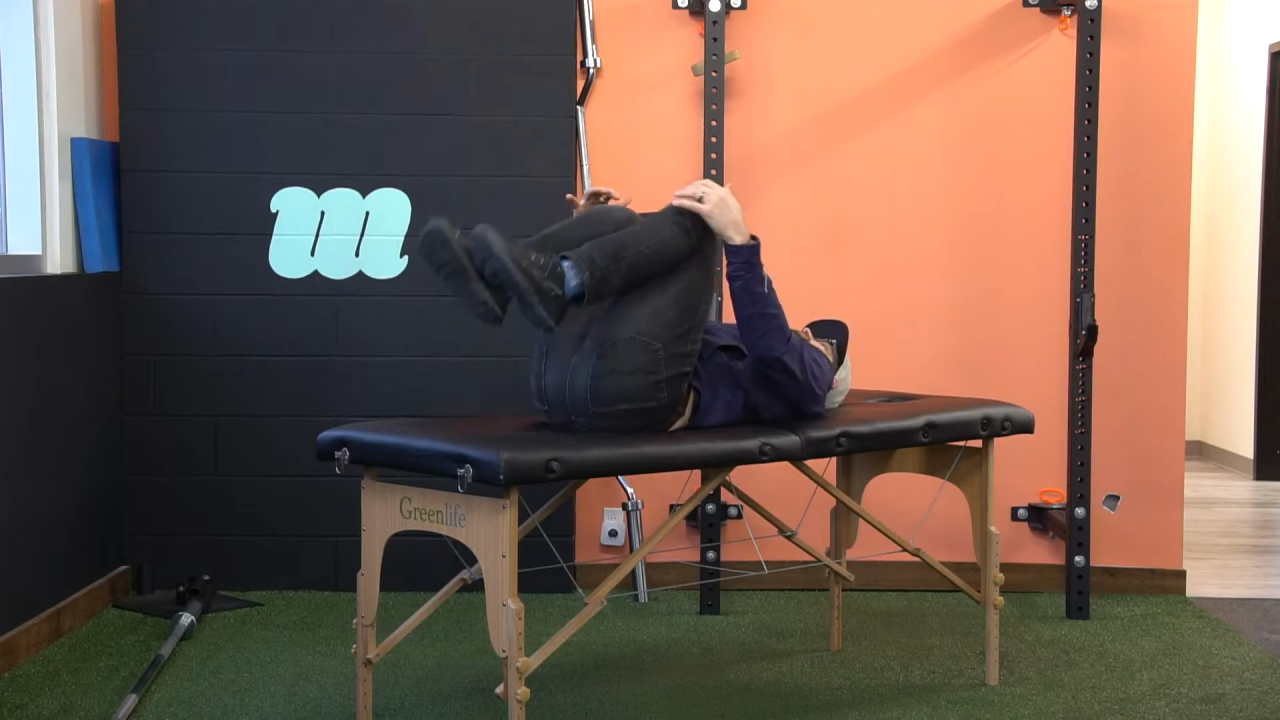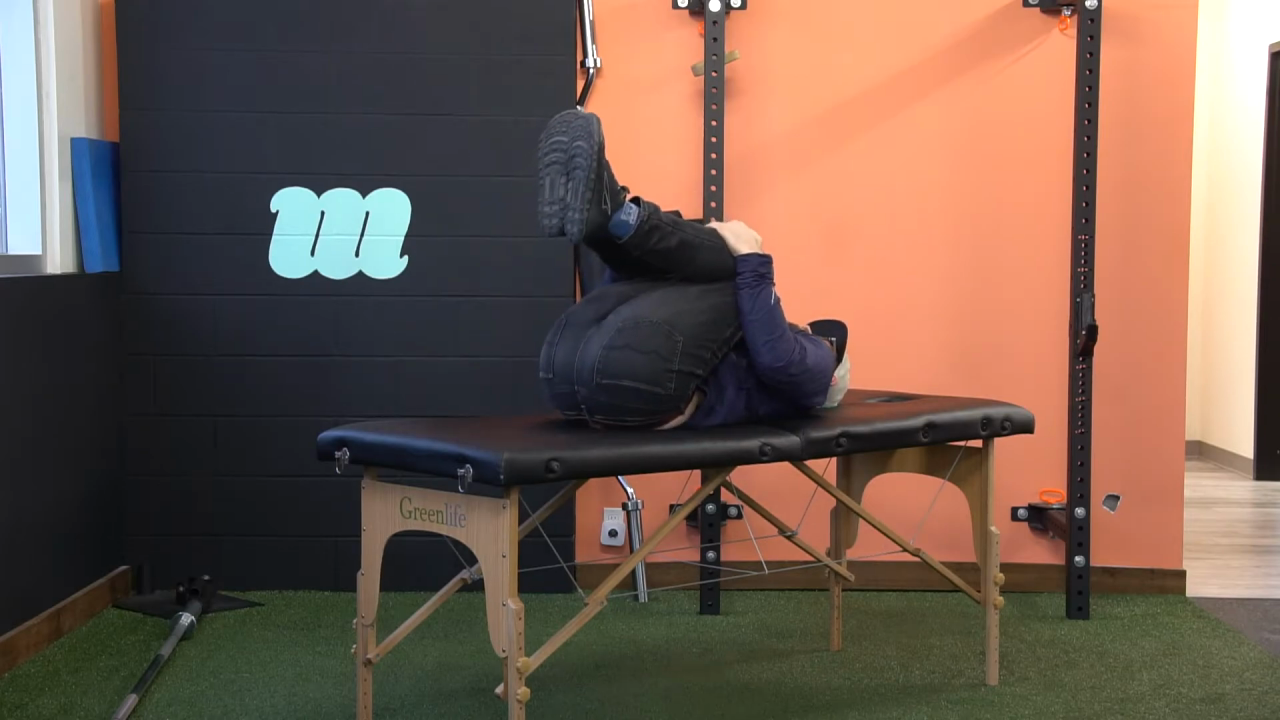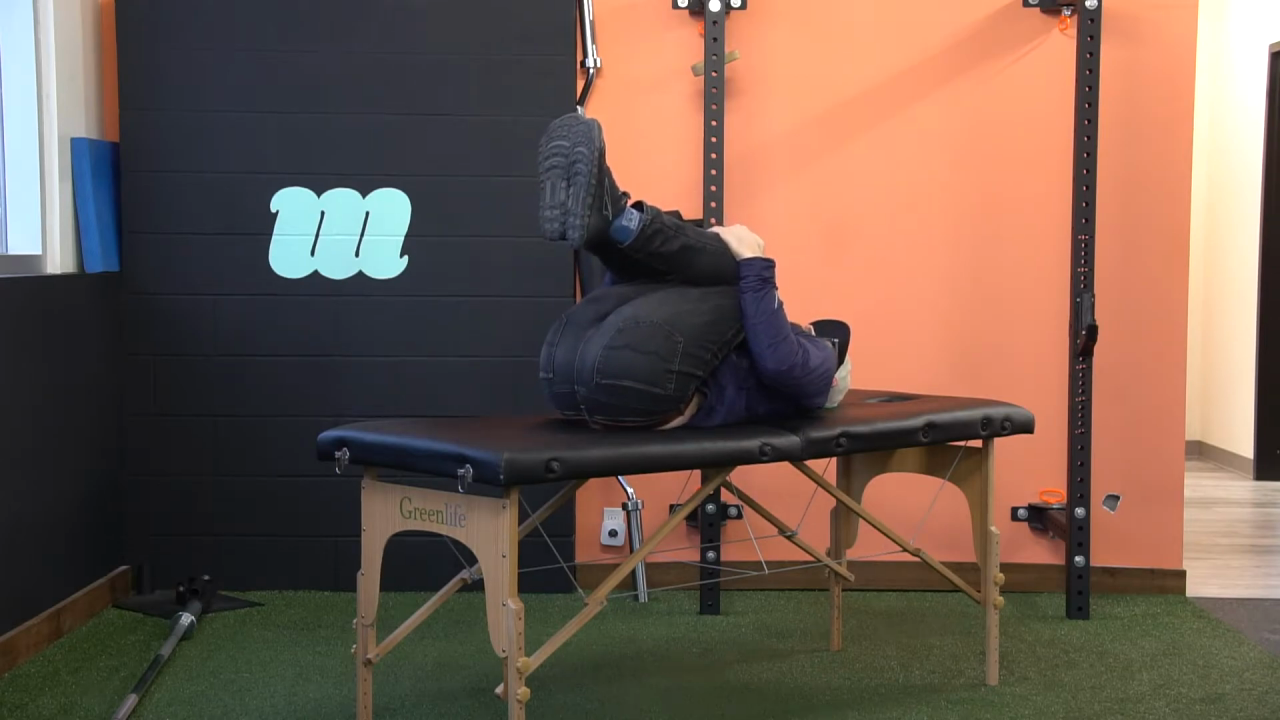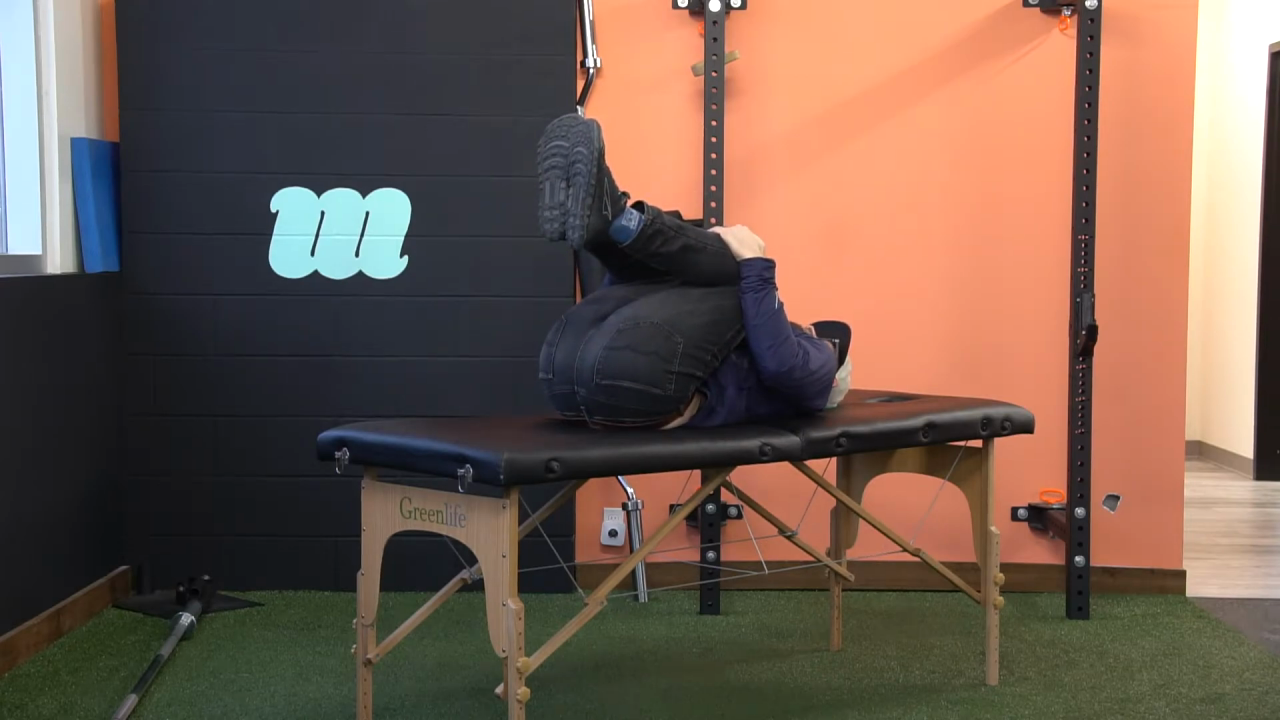
dt=1s
person 1, frame 1
left shoulder: (806, 380)
right shoulder: (726, 346)
left elbow: (772, 344)
left wrist: (741, 239)
right wrist: (590, 223)
left hip: (633, 390)
right hip: (566, 380)
left knee: (692, 226)
left ankle: (551, 278)
right ankle: (495, 278)
person 1, frame 2
left shoulder: (812, 365)
right shoulder: (734, 348)
left elbow: (776, 359)
left wrist: (751, 261)
left hip: (638, 385)
left knee: (739, 266)
left ankle: (612, 210)
right ankle: (601, 213)
person 1, frame 3
left shoulder: (814, 364)
right shoulder: (738, 348)
left elbow: (779, 362)
left wrist: (753, 264)
left hip: (642, 380)
left knee: (740, 269)
left ankle: (611, 215)
right ankle: (601, 215)
person 1, frame 4
left shoulder: (815, 365)
right shoulder: (737, 350)
left elbow: (779, 364)
left wrist: (754, 265)
left knee: (741, 269)
left ankle: (612, 215)
right ankle: (598, 214)
